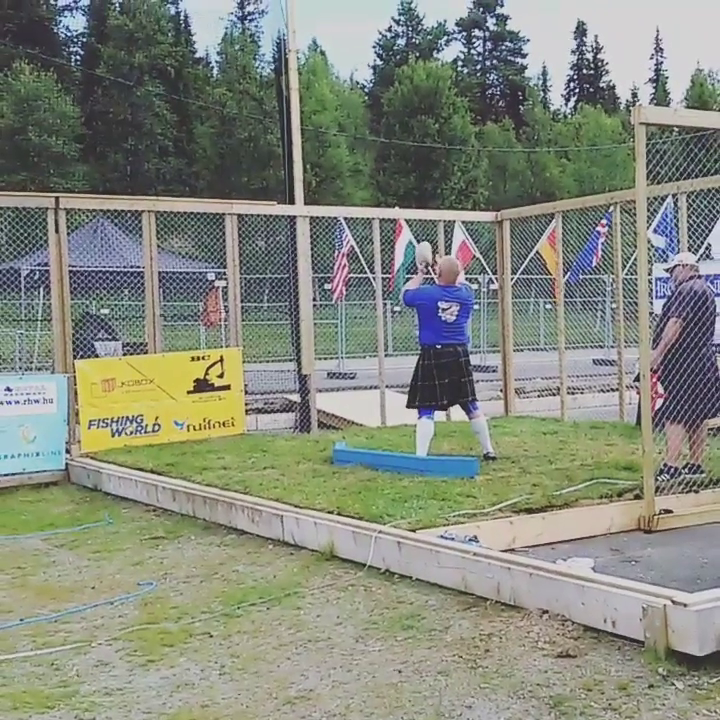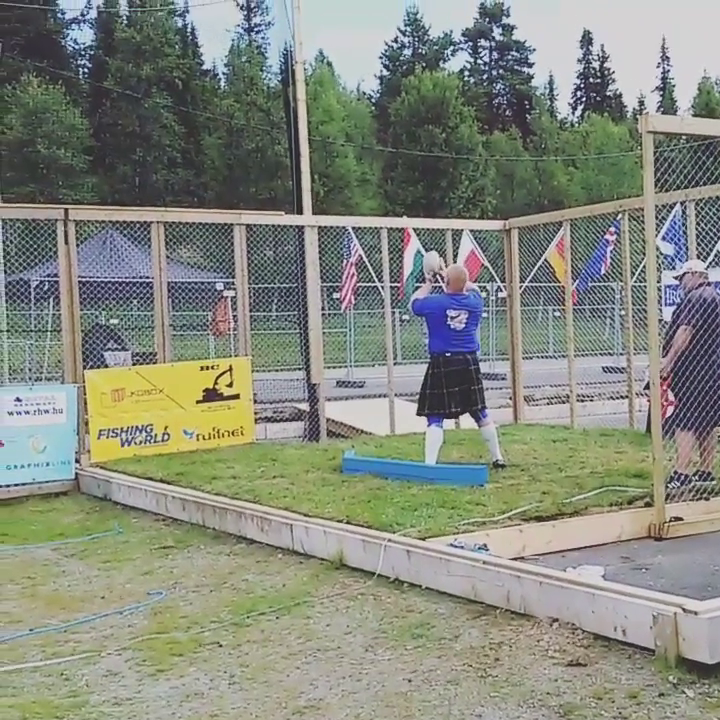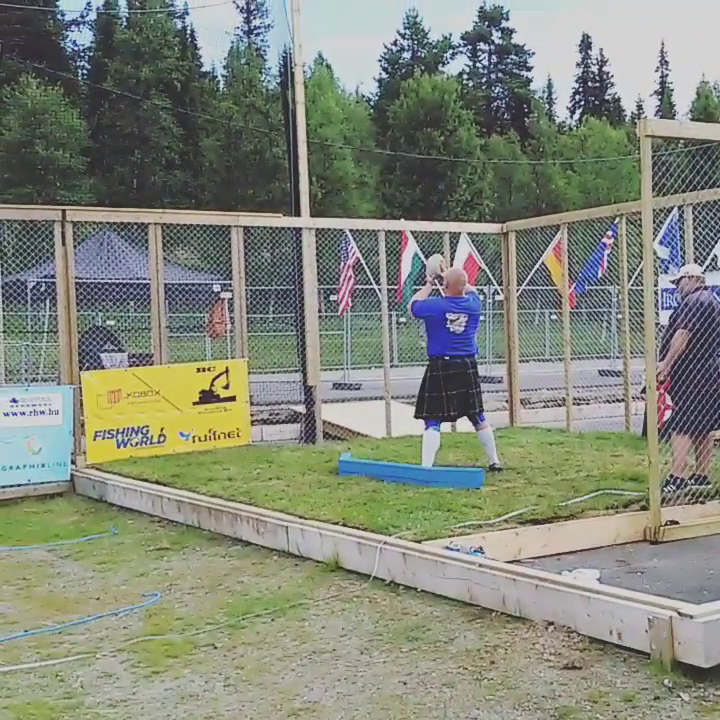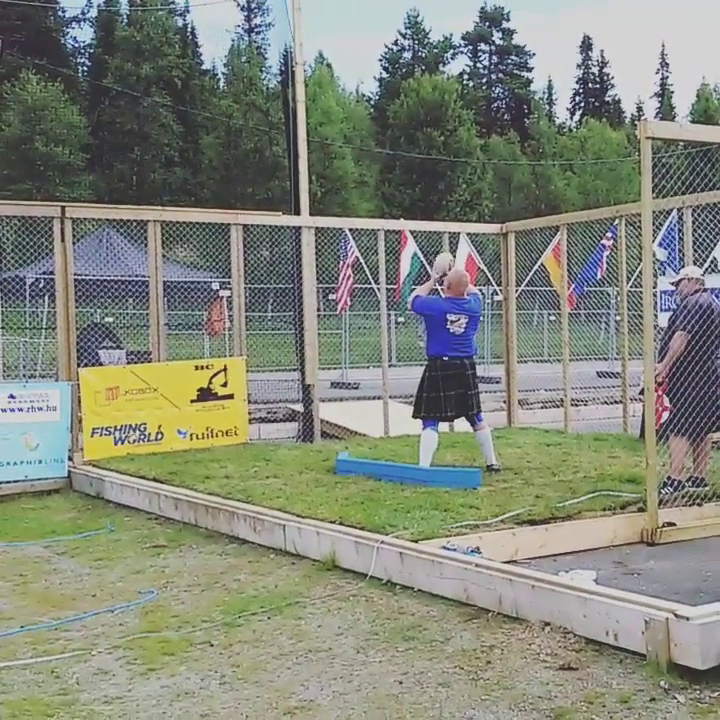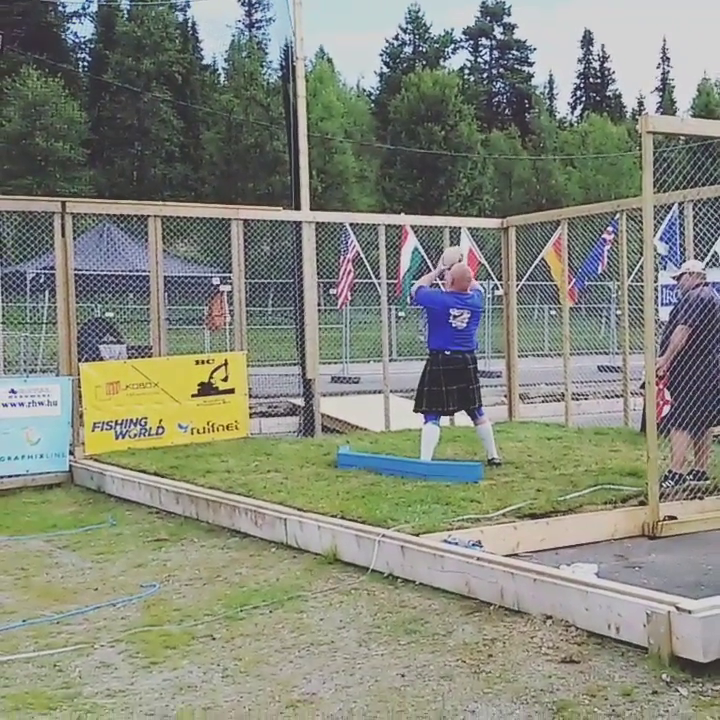
dt=0.3s
person 1, frame 1
left shoulder: (687, 289)
left elbow: (676, 322)
left wrist: (658, 352)
left hip: (684, 361)
left knee: (675, 414)
right knee: (697, 415)
left ankle: (671, 468)
right ankle: (695, 466)
person 1, frame 2
left shoulder: (696, 298)
left elbow: (686, 330)
left wrist: (668, 359)
left hip: (694, 369)
left knee: (685, 422)
left ankle: (681, 476)
person 1, frame 3
left shoulder: (694, 301)
left elbow: (683, 334)
left wrist: (666, 363)
left hip: (691, 372)
left knee: (682, 426)
left ankle: (677, 479)
person 1, frame 4
left shoulder: (693, 303)
left elbow: (683, 336)
left wrist: (665, 364)
left hip: (690, 376)
left knee: (679, 428)
right knee: (701, 429)
left ankle: (675, 481)
right ankle: (699, 478)
person 1, frame 5
left shoulder: (695, 297)
left elbow: (684, 329)
left wrist: (666, 358)
left hip: (691, 369)
left knee: (680, 421)
left ankle: (676, 475)
right ankle: (700, 472)
person 2, frame 1
left shoulder: (424, 294)
right shoulder: (466, 294)
left elbow: (405, 295)
right elbow: (461, 283)
left wrist: (420, 274)
right wrist: (448, 268)
left hip: (432, 357)
right hip: (459, 355)
left knee: (426, 410)
right knee: (471, 406)
left ankle: (421, 457)
right ankle: (488, 450)
person 2, frame 2
left shoulder: (433, 303)
right shoulder: (474, 301)
left elbow: (414, 304)
right elbow: (472, 288)
left wrist: (428, 283)
right wrist: (452, 274)
left hip: (442, 365)
right hip: (468, 364)
left knee: (435, 418)
right knee: (481, 413)
left ankle: (430, 465)
right ankle: (498, 458)
person 2, frame 3
left shoulder: (433, 306)
right shoulder: (473, 304)
left elbow: (412, 306)
right elbow: (471, 291)
left wrist: (429, 286)
right wrist: (452, 276)
left hip: (440, 369)
right hip: (467, 367)
left knee: (433, 421)
right knee: (478, 417)
left ankle: (426, 468)
right ankle: (494, 462)
person 2, frame 4
left shoulder: (433, 305)
right shoulder: (474, 305)
left elbow: (413, 300)
right elbow: (473, 292)
left wrist: (431, 281)
right wrist: (456, 276)
left hip: (439, 369)
right hip: (465, 368)
left knee: (431, 421)
right knee: (476, 417)
left ankle: (424, 468)
right ankle: (492, 462)
person 2, frame 5
left shoulder: (436, 299)
right shoulder: (476, 301)
left elbow: (416, 289)
right elbow: (476, 288)
left wrist: (436, 272)
right wrist: (462, 271)
left hip: (440, 363)
right hip: (467, 363)
left knee: (432, 415)
right knee: (476, 412)
left ankle: (425, 462)
right ankle: (493, 456)
